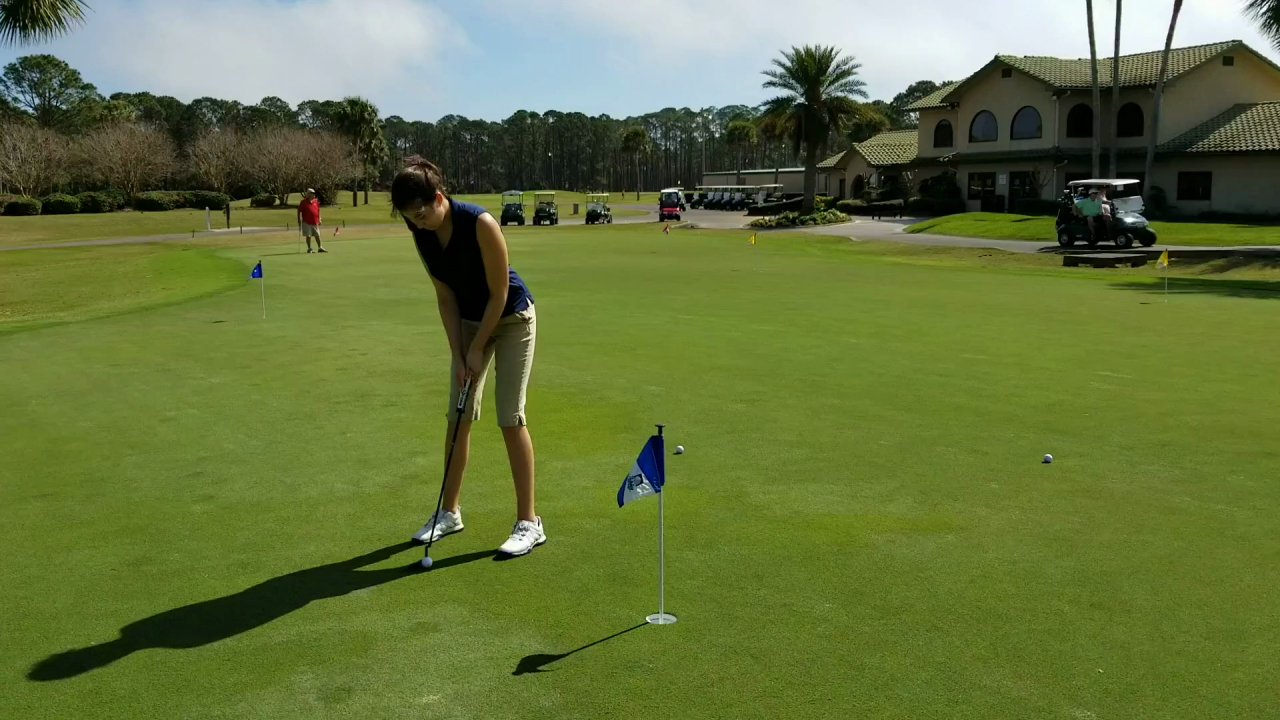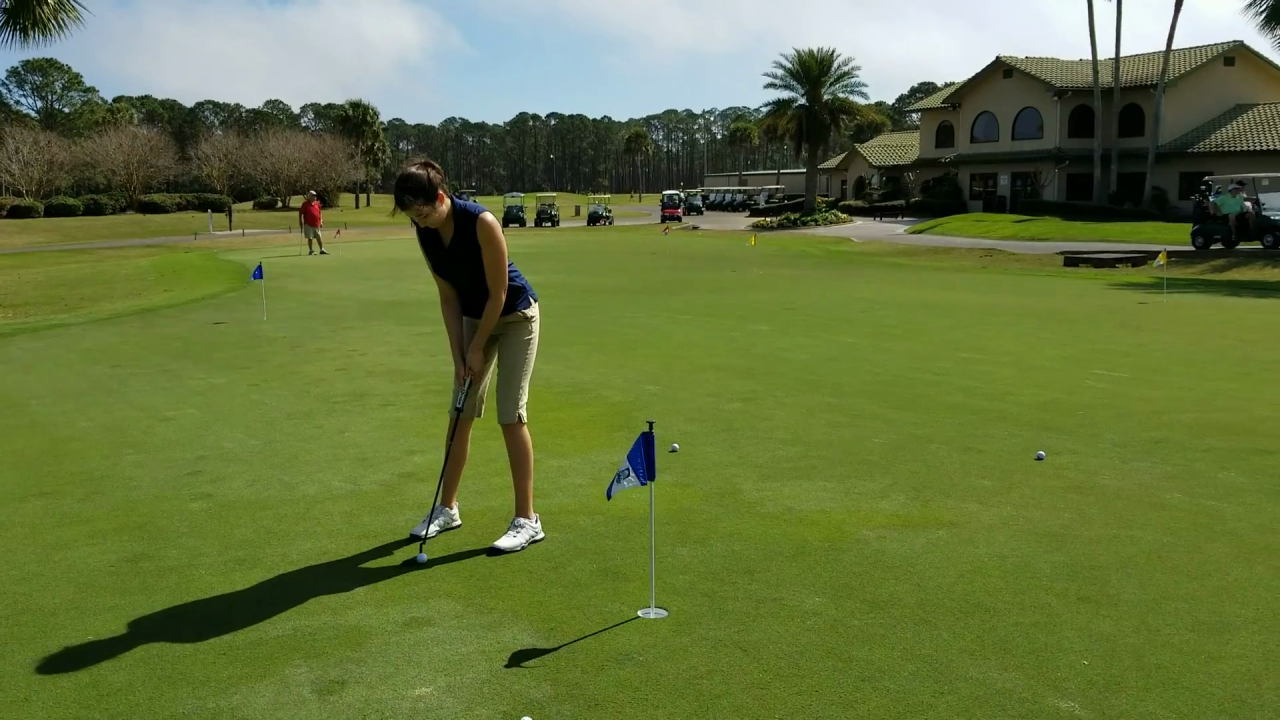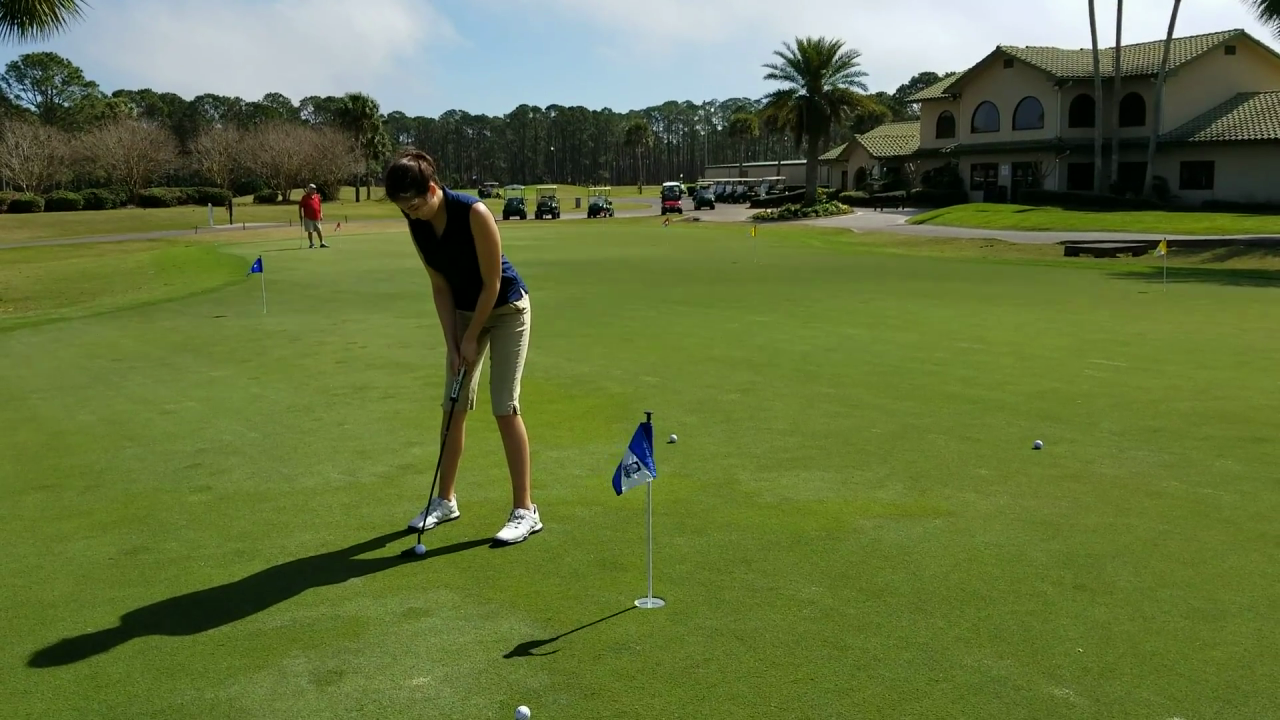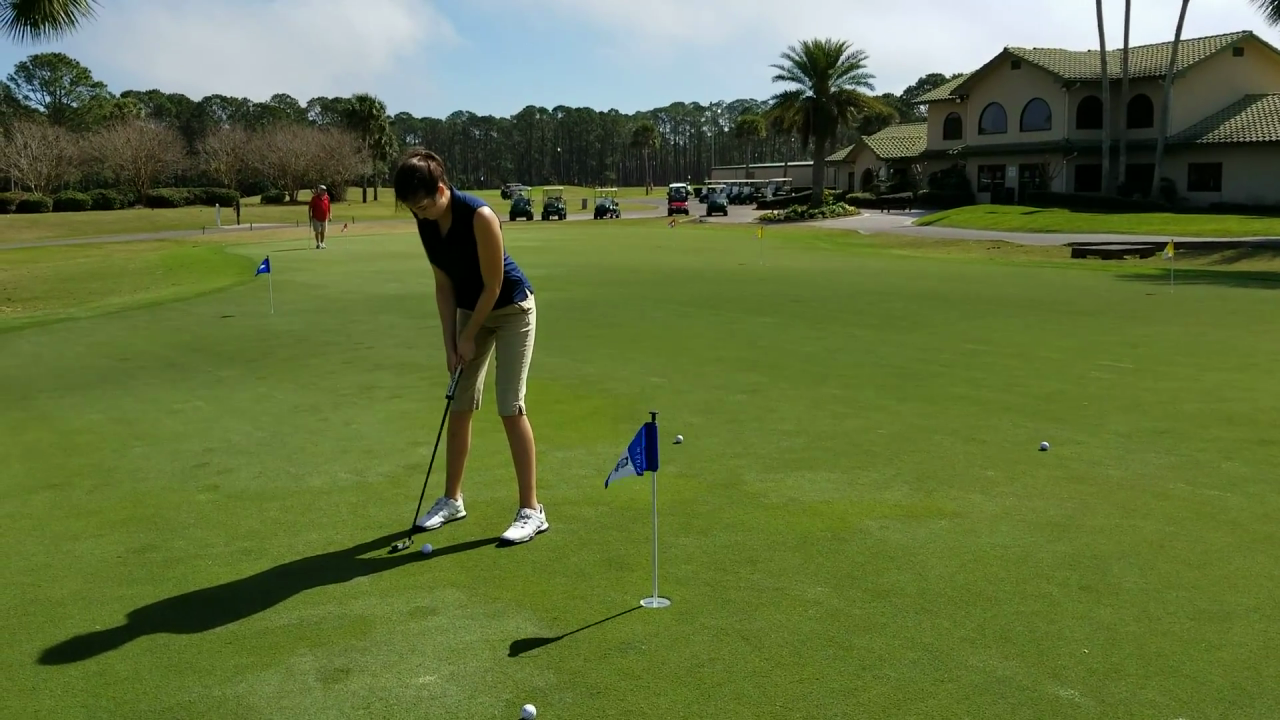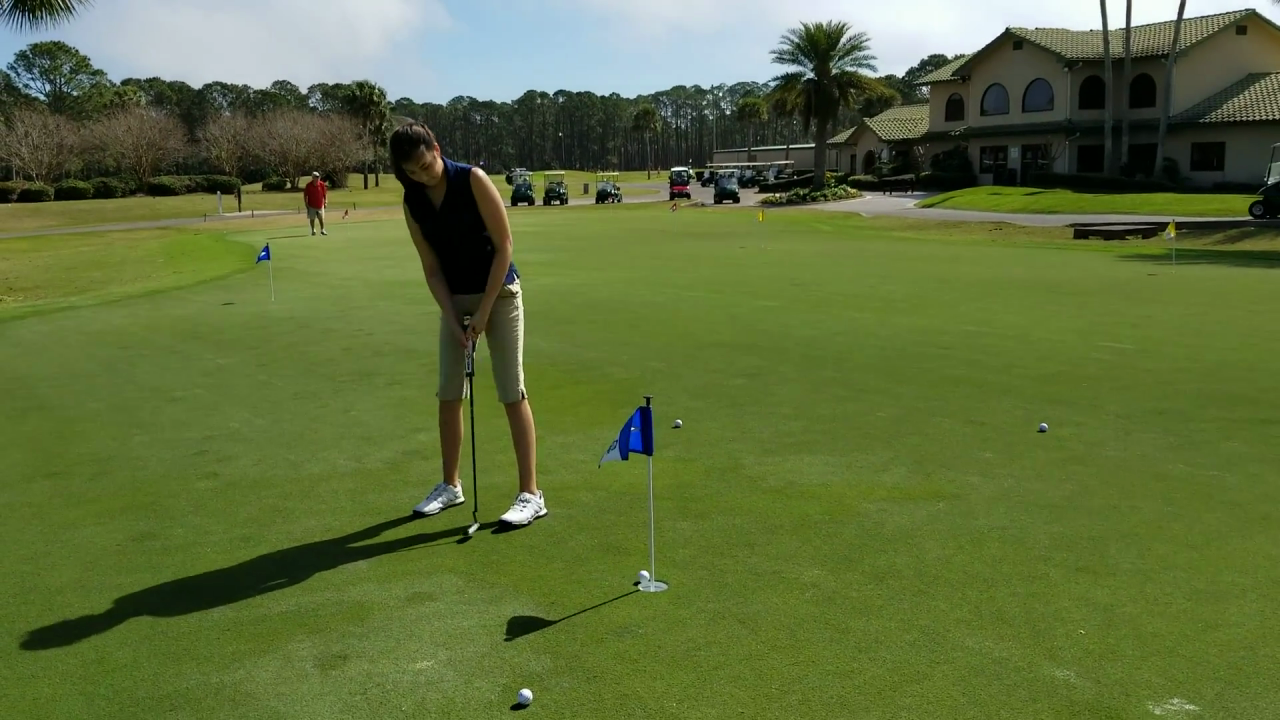
dt=1s
person 1, frame 1
left shoulder: (480, 223)
right shoulder: (421, 235)
left elbow: (499, 293)
right elbow: (446, 297)
left wrist: (477, 349)
right wrist: (458, 354)
left hip: (511, 317)
right hip: (470, 320)
left knee: (510, 418)
right knee: (458, 418)
left ankle: (529, 522)
right ankle: (449, 511)
person 1, frame 2
left shoulder: (481, 222)
right shoulder: (425, 233)
left elbow: (498, 292)
right elbow: (449, 295)
left wrist: (476, 349)
right wrist: (458, 353)
left hip: (515, 315)
right hip: (475, 317)
left knee: (510, 415)
right knee: (460, 416)
left ankle: (526, 519)
right ankle: (447, 507)
person 1, frame 3
left shoulder: (474, 213)
right shoulder: (417, 226)
left elbow: (492, 283)
right elbow: (441, 287)
left wrist: (471, 339)
right wrist: (452, 343)
left hip: (505, 308)
right hip: (465, 311)
left knee: (504, 407)
right knee: (453, 408)
left ankle: (525, 510)
right ankle: (445, 499)
person 1, frame 4
left shoulder: (479, 215)
right shoulder: (425, 223)
left elbow: (493, 285)
right elbow: (444, 284)
left wrist: (468, 338)
right wrist: (450, 342)
left hip: (511, 308)
right hip: (469, 310)
left knee: (510, 406)
right knee: (458, 406)
left ankle: (532, 510)
right ankle: (452, 499)
person 1, frame 5
left shoulder: (473, 180)
right shoulder: (412, 201)
left elbow: (503, 245)
right elbow: (432, 266)
left wrist: (484, 309)
right wrist: (452, 318)
left hip: (499, 294)
right hip: (454, 298)
left knee: (511, 392)
right knee: (449, 393)
left ankle: (531, 494)
right ankle: (450, 485)
